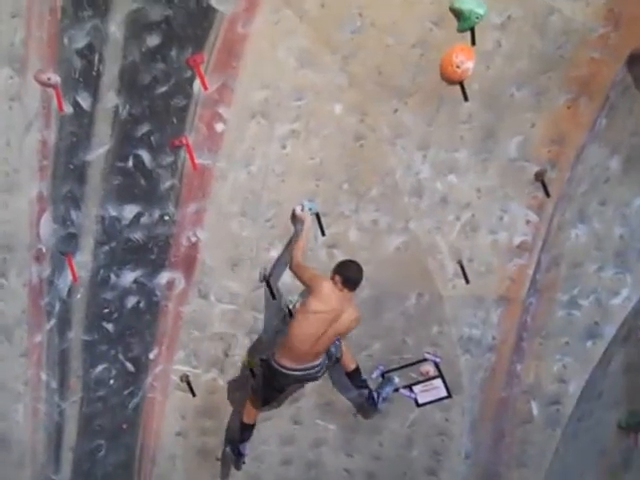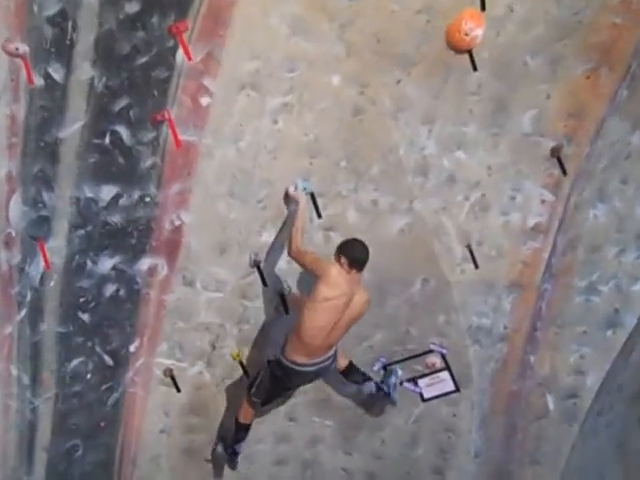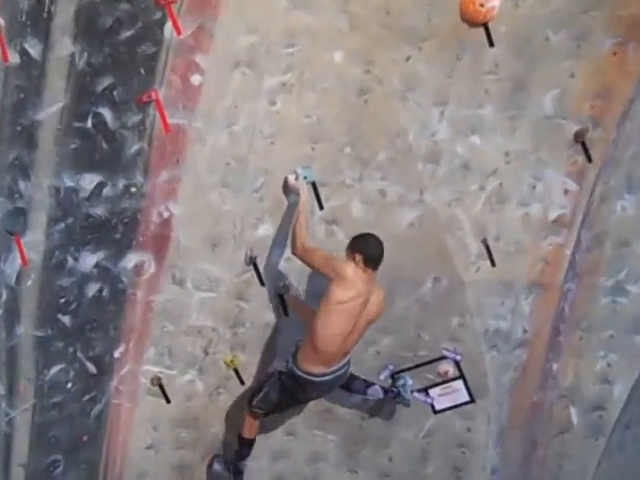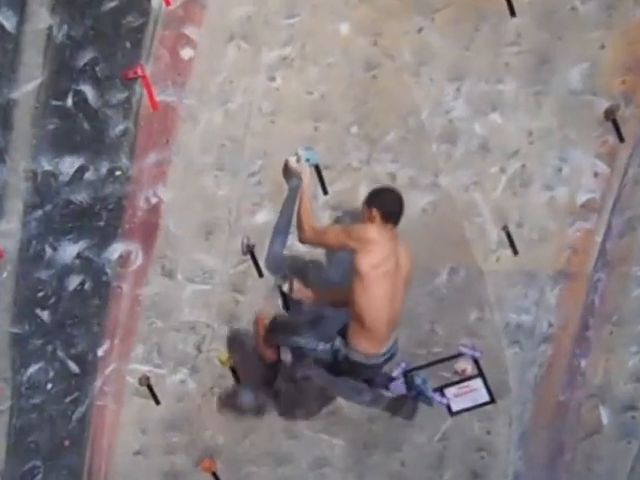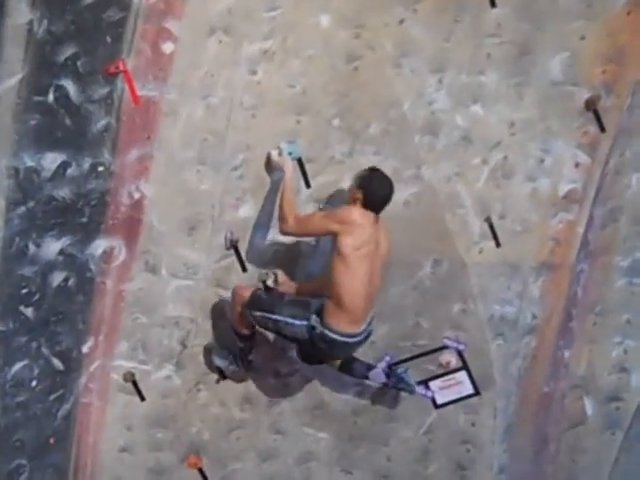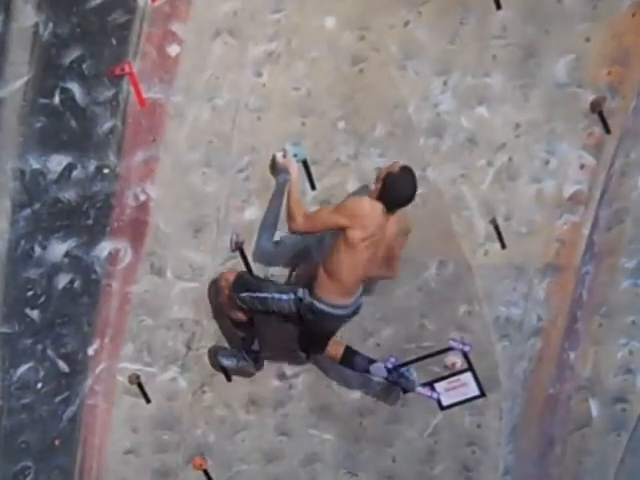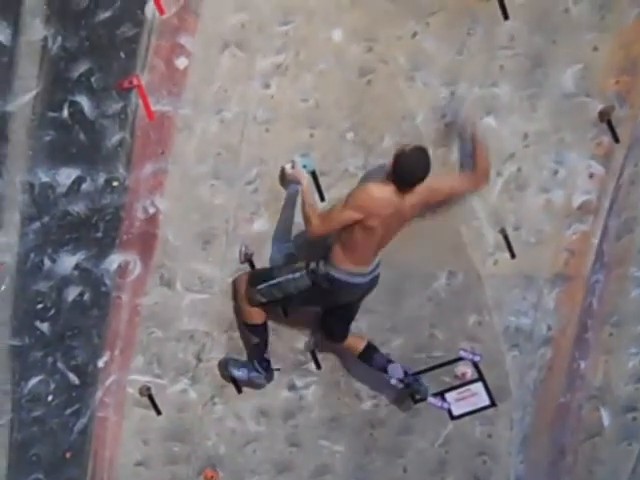
dt=0.3s
person 1, frame 1
left shoulder: (324, 289)
right shoulder: (354, 316)
left hip: (281, 370)
right hip: (315, 369)
left knee: (255, 401)
right ankle: (367, 393)
person 1, frame 2
left shoulder: (333, 274)
right shoulder: (364, 299)
left elbow: (295, 249)
left wrist: (301, 204)
right wrist: (304, 304)
left hip: (292, 367)
right hip: (324, 363)
left knee: (253, 399)
left ankle: (233, 449)
person 1, frame 3
left shoulder: (346, 273)
right shoulder: (380, 296)
left elbow: (300, 248)
left wrist: (302, 197)
right wrist: (301, 308)
left hip: (304, 377)
right hip: (338, 373)
left knee: (254, 409)
person 1, frame 4
left shoulder: (368, 236)
right shoulder: (401, 252)
left elbow: (308, 234)
left wrist: (304, 181)
right wrist: (311, 296)
left hip: (356, 359)
right hip: (383, 358)
left knee: (264, 322)
person 1, frame 5
left shoulder: (351, 218)
right shoulder: (382, 236)
left elbow: (289, 225)
left wrist: (287, 173)
right wrist: (295, 287)
left hip: (334, 335)
right hip: (359, 334)
left knee: (241, 296)
right knee: (312, 352)
left ankle: (241, 357)
person 1, frame 6
left shoulder: (361, 209)
right shoulder: (401, 225)
left elbow: (298, 223)
right elbow: (390, 270)
left wrist: (292, 174)
left hip: (320, 307)
right hip: (349, 306)
left knee: (228, 282)
right knee: (315, 344)
right ankle: (389, 371)
person 1, frame 7
left shoulder: (371, 195)
right shoulder: (427, 192)
left elbow: (317, 227)
right elbow: (480, 178)
left wrist: (303, 182)
right wrist: (474, 136)
left hip: (335, 279)
right hip: (366, 278)
left knee: (245, 286)
right knee: (338, 335)
left ankle: (259, 368)
right ankle: (405, 378)
